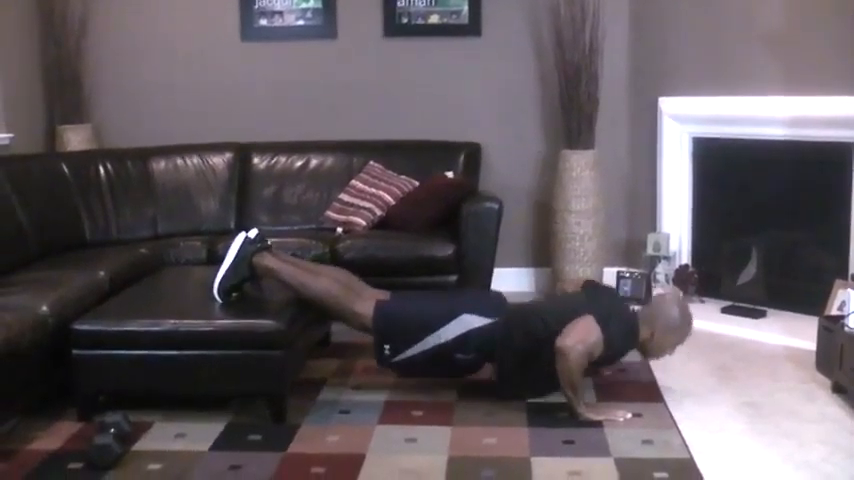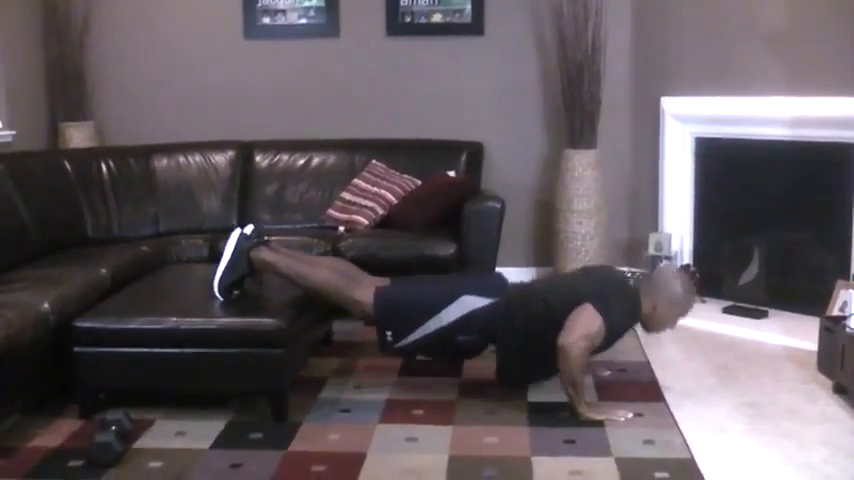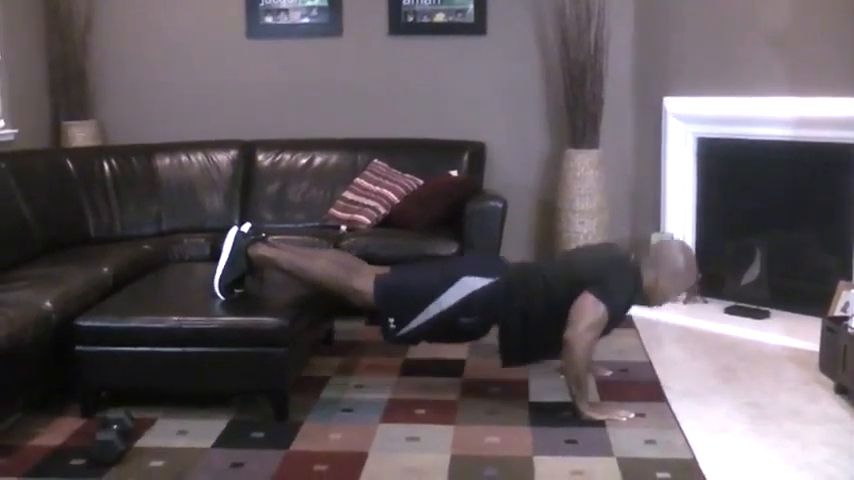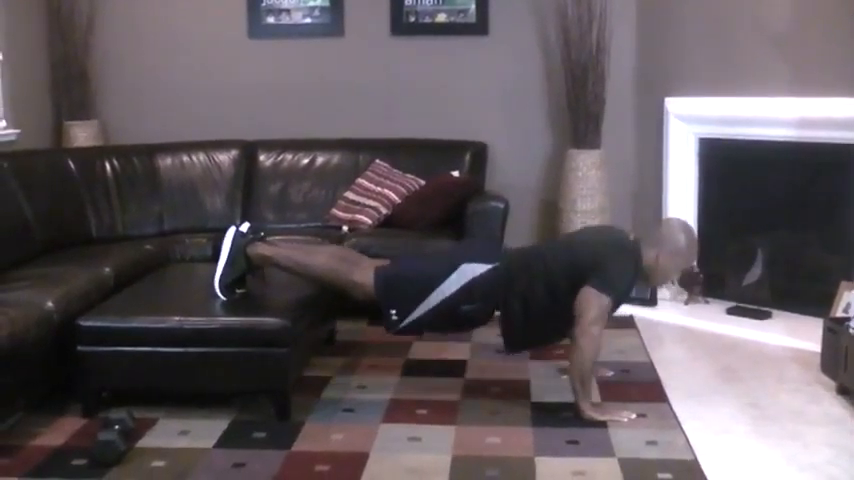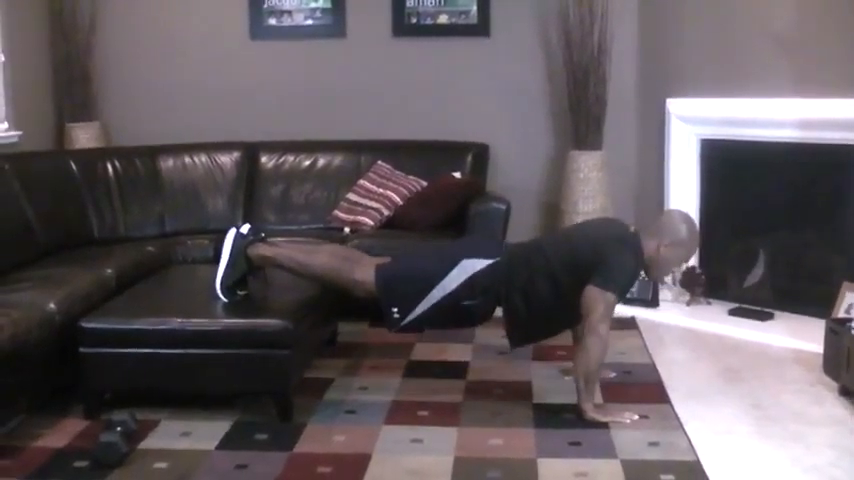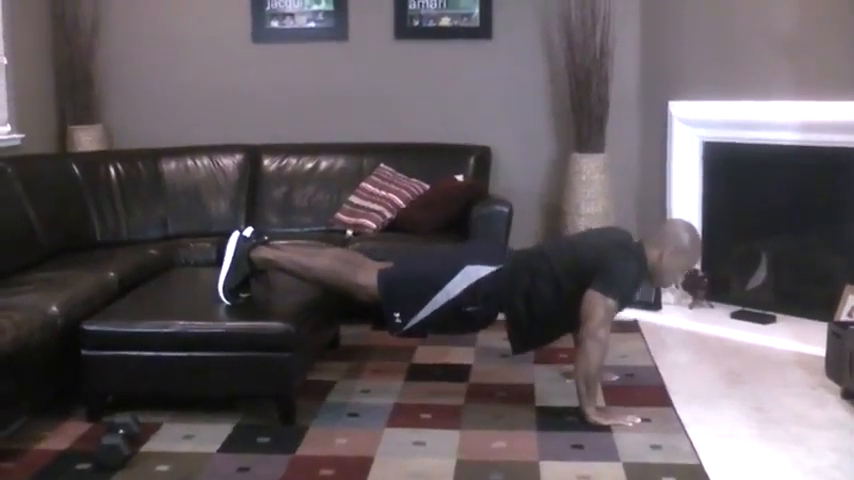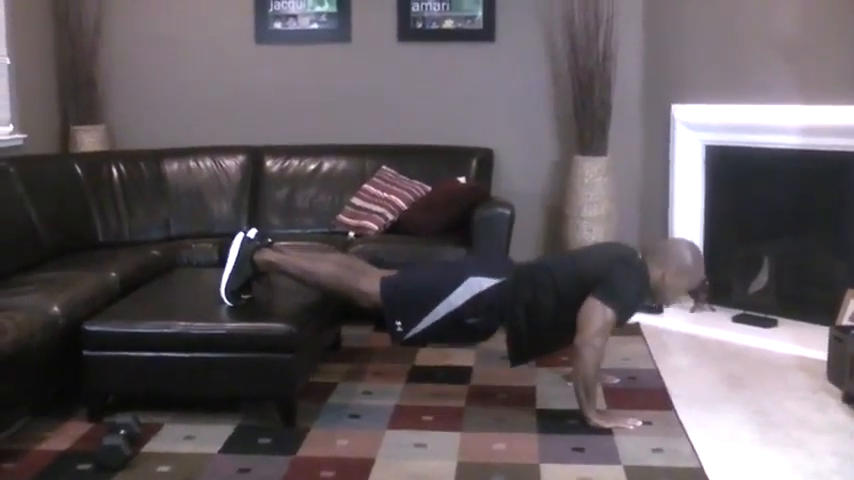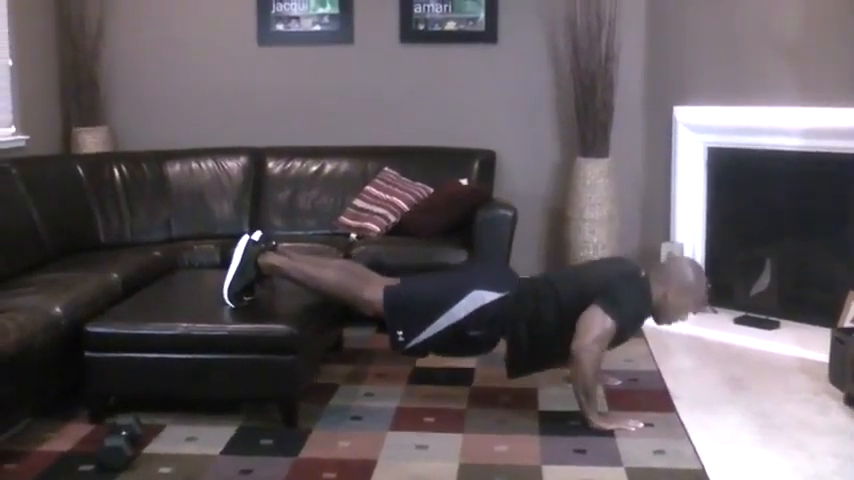
dt=0.1s
person 1, frame 1
left shoulder: (615, 307)
right shoulder: (619, 331)
left elbow: (571, 289)
right elbow: (568, 347)
left wrist: (578, 324)
right wrist: (582, 406)
left hip: (486, 315)
right hip: (479, 334)
left knee: (369, 299)
right knee: (363, 312)
left ankle: (261, 253)
right ankle: (259, 260)
person 1, frame 2
left shoulder: (613, 283)
right shoulder: (619, 304)
right elbow: (570, 343)
left wrist: (577, 369)
right wrist: (582, 405)
left hip: (484, 298)
right hip: (478, 314)
left knee: (367, 289)
right knee: (362, 299)
left ankle: (258, 248)
right ankle: (255, 254)
person 1, frame 3
left shoulder: (618, 262)
right shoulder: (622, 282)
right elbow: (577, 335)
left wrist: (579, 365)
right wrist: (585, 404)
left hip: (487, 280)
right hip: (482, 294)
left knee: (369, 276)
right knee: (364, 289)
left ankle: (258, 245)
right ankle: (254, 251)
person 1, frame 4
left shoulder: (617, 244)
right shoulder: (622, 264)
right elbow: (587, 330)
left wrist: (582, 367)
right wrist: (586, 404)
left hip: (485, 269)
right hip: (478, 282)
left knee: (367, 268)
right knee: (363, 281)
left ankle: (254, 245)
right ankle: (251, 251)
person 1, frame 5
left shoulder: (618, 238)
right shoulder: (623, 257)
left elbow: (580, 309)
right elbow: (594, 329)
left wrist: (585, 363)
right wrist: (590, 405)
left hip: (487, 264)
right hip: (480, 277)
left knee: (367, 266)
right knee: (363, 278)
left ankle: (255, 245)
right ankle: (253, 252)
person 1, frame 6
left shoulder: (623, 246)
right shoulder: (628, 266)
right elbow: (593, 332)
left wrist: (585, 366)
right wrist: (592, 408)
left hip: (491, 271)
right hip: (484, 283)
left knee: (370, 270)
right knee: (366, 283)
left ankle: (259, 246)
right ankle: (256, 254)
person 1, frame 7
left shoulder: (625, 261)
right shoulder: (628, 281)
right elbow: (589, 339)
left wrist: (587, 373)
right wrist: (593, 411)
left hip: (493, 282)
right hip: (486, 295)
left knee: (372, 278)
right knee: (369, 290)
left ankle: (263, 248)
right ankle: (259, 257)
person 1, frame 8
left shoulder: (627, 276)
right shoulder: (632, 299)
right elbow: (584, 346)
left wrist: (592, 374)
right wrist: (595, 414)
left hip: (497, 294)
right hip: (489, 307)
left knee: (378, 287)
right knee: (372, 298)
left ankle: (268, 251)
right ankle: (262, 260)
